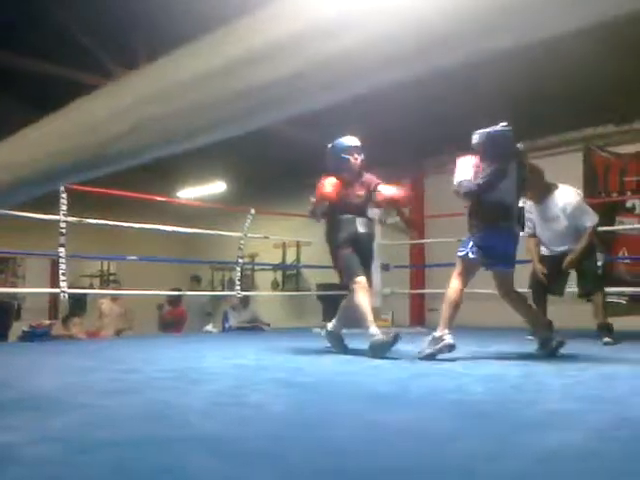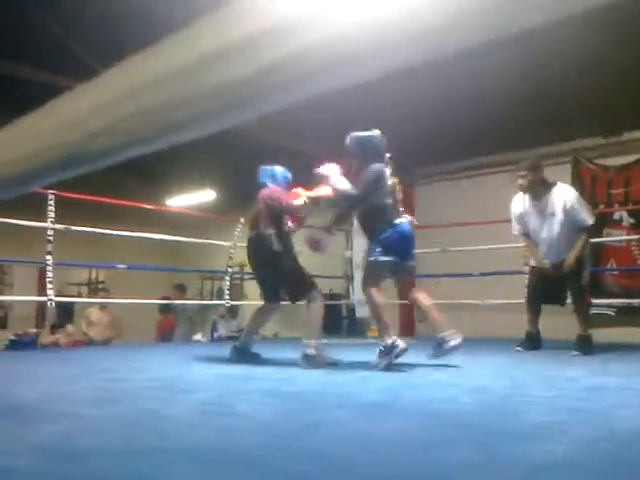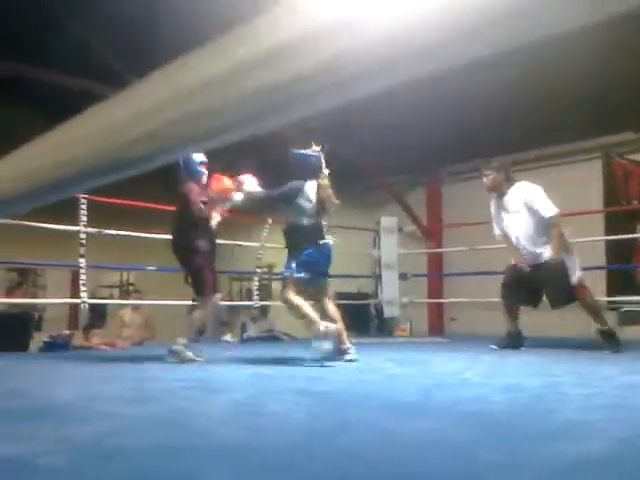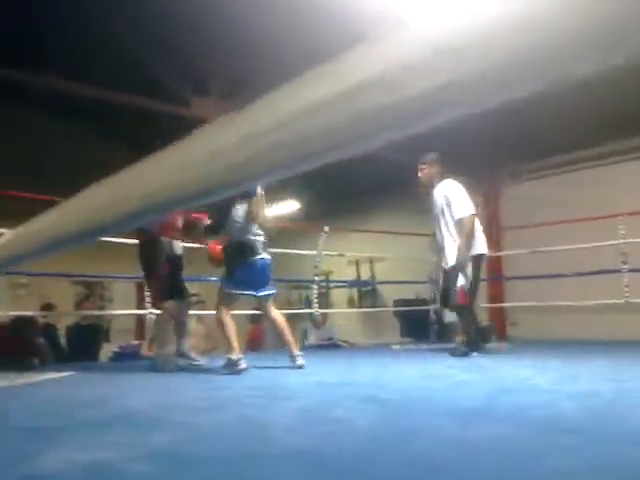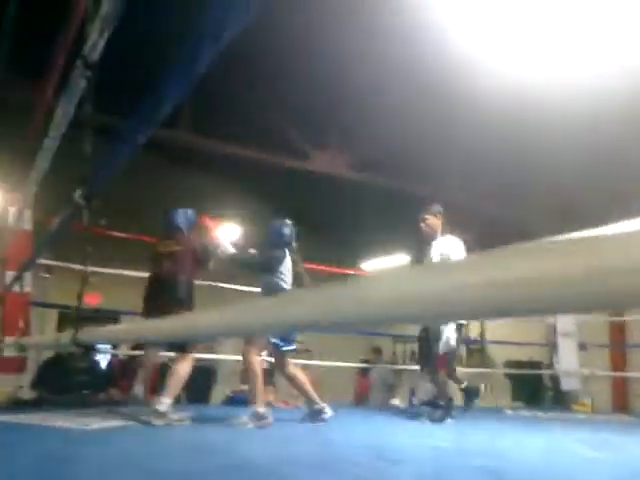
dt=1s
person 1, frame 1
left shoulder: (500, 168)
right shoulder: (511, 168)
left elbow: (471, 192)
left wrist: (462, 174)
right wrist: (471, 176)
left hip: (489, 232)
right hip: (506, 234)
left knee: (458, 278)
right knee: (507, 290)
left ankle: (442, 335)
right ankle: (547, 337)
person 1, frame 2
left shoulder: (375, 170)
right shoulder: (375, 170)
left elbow: (355, 198)
right elbow: (347, 209)
left wrist: (336, 181)
right wrist: (330, 226)
left hip: (389, 232)
right hip: (400, 230)
left knee: (370, 286)
right knee: (410, 289)
left ankle: (390, 341)
right ankle: (446, 334)
person 1, frame 3
left shoulder: (297, 188)
right shoulder: (318, 188)
left elbow: (268, 200)
left wrist: (249, 189)
left hip: (305, 248)
right hip: (321, 246)
left knee: (289, 294)
right knee: (323, 298)
left ankle: (323, 327)
right ankle: (345, 346)
person 1, frame 4
left shoulder: (234, 208)
right shoulder: (254, 208)
left elbow: (213, 230)
left hip: (243, 262)
right hip: (261, 260)
left knee: (224, 309)
right knee: (269, 310)
left ankle: (235, 357)
right ankle: (296, 354)
person 1, frame 5
left shoulder: (278, 254)
right shoulder: (285, 255)
left elbow: (248, 261)
left wrist: (229, 254)
left knee: (250, 353)
right knee: (285, 365)
left ankle: (259, 411)
right ankle: (318, 407)
person 2, frame 1
left shoulder: (367, 179)
right shoulder: (330, 182)
left elbow: (385, 192)
right elbow: (316, 215)
left wrist: (394, 194)
right wrist: (319, 201)
left hip: (363, 239)
right hip: (341, 240)
left knee: (358, 289)
right knee: (359, 282)
left ankle: (333, 329)
right ankle: (376, 336)
person 2, frame 2
left shoulder: (261, 199)
right shoulder: (272, 193)
right elbow: (295, 208)
left hip: (260, 255)
right hip: (275, 253)
left knee: (272, 302)
right knee: (313, 294)
left ankle: (241, 346)
right ankle: (311, 351)
person 2, frame 3
left shoulder: (200, 190)
right shoulder: (188, 189)
left elbow: (211, 221)
right elbow: (199, 215)
right wrist: (215, 199)
left hip: (199, 250)
right hip: (194, 251)
left knee: (208, 297)
right knee: (212, 300)
left ankle: (192, 336)
right ankle: (180, 346)
person 2, frame 4
left shoulder: (178, 211)
left hip: (173, 259)
right hip: (158, 260)
left knee: (182, 305)
right knee: (170, 306)
left ankle: (183, 349)
right ankle: (162, 355)
person 2, frame 5
left shoulder: (162, 245)
right shoulder: (192, 244)
right elbow: (207, 258)
left hip: (154, 302)
right hip: (176, 305)
left knee: (154, 347)
right knee: (186, 356)
left ankle: (139, 388)
right ankle: (163, 408)
person 3, frame 1
left shoulder: (568, 198)
right shoulder: (525, 204)
left elbow: (591, 227)
right elbow: (531, 235)
left wrist: (575, 255)
right wrist: (536, 260)
left hip: (579, 247)
right hip: (549, 250)
left knee: (593, 283)
right knee: (536, 284)
left ankle: (604, 328)
person 3, frame 2
left shoulder: (566, 195)
right shoulder: (518, 203)
left elbow: (586, 226)
right elbow: (525, 235)
left wrist: (575, 255)
right wrist: (539, 260)
left hip: (570, 255)
right hip: (541, 258)
left knee: (578, 292)
right knee: (532, 294)
left ankle: (583, 336)
right ankle: (532, 336)
person 3, frame 3
left shoulder: (527, 191)
right shoulder: (495, 203)
left elbow: (554, 218)
right elbow: (505, 235)
left wrist: (556, 251)
right wrist: (516, 258)
left hip: (550, 253)
right hip: (525, 257)
left knee: (576, 289)
right knee: (508, 292)
left ankle: (607, 332)
right ankle: (513, 335)
person 3, frame 4
left shoulder: (451, 187)
right shoulder: (436, 193)
left elbow: (468, 217)
left wrist: (462, 249)
right wrist: (444, 251)
left hip: (467, 252)
right hip: (452, 255)
left knee: (459, 297)
right knee: (449, 298)
left ankle: (470, 341)
right ankle: (478, 331)
person 3, frame 5
left shoulder: (451, 244)
right shoulder: (429, 247)
left knee: (436, 360)
right knee: (429, 360)
left ankle: (443, 401)
right ankle: (466, 388)
